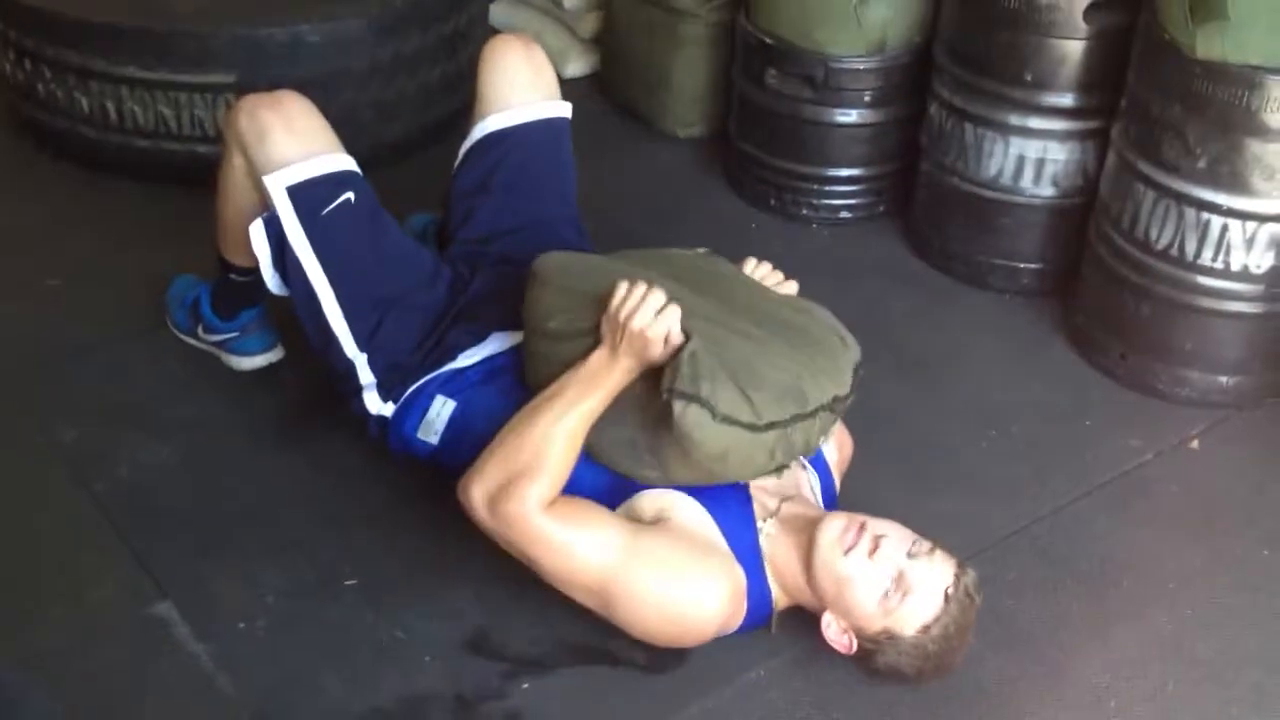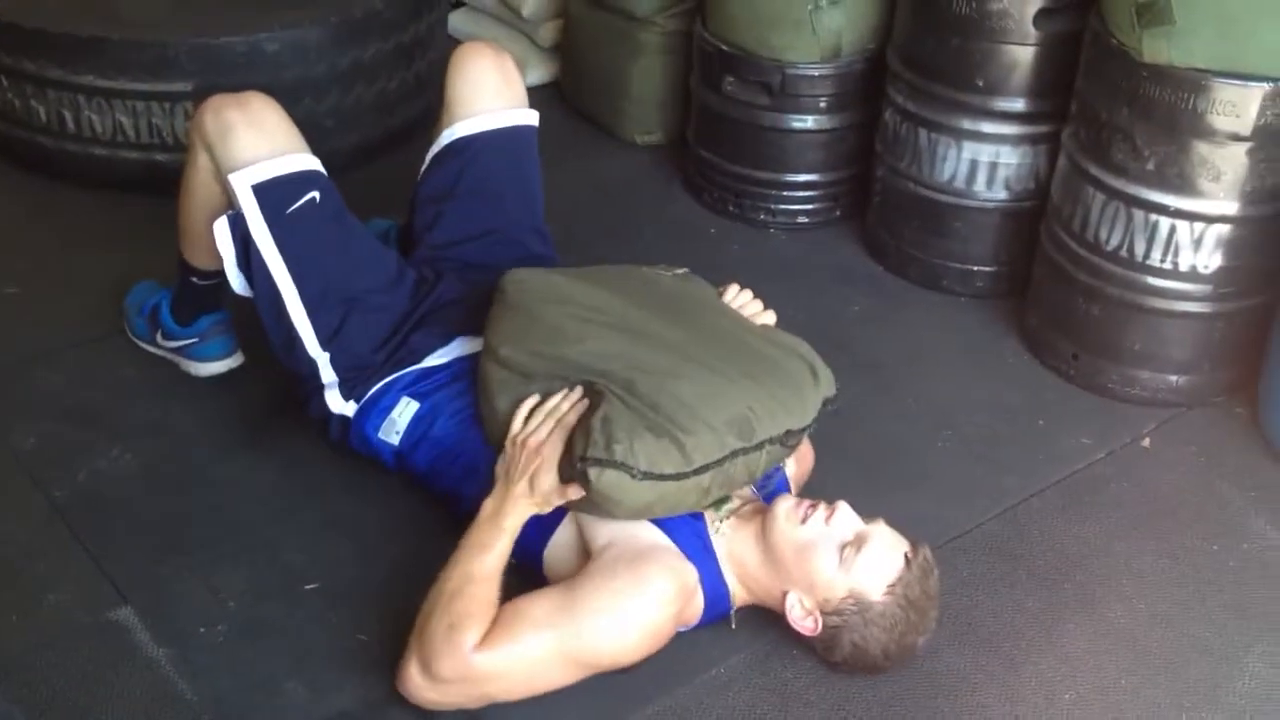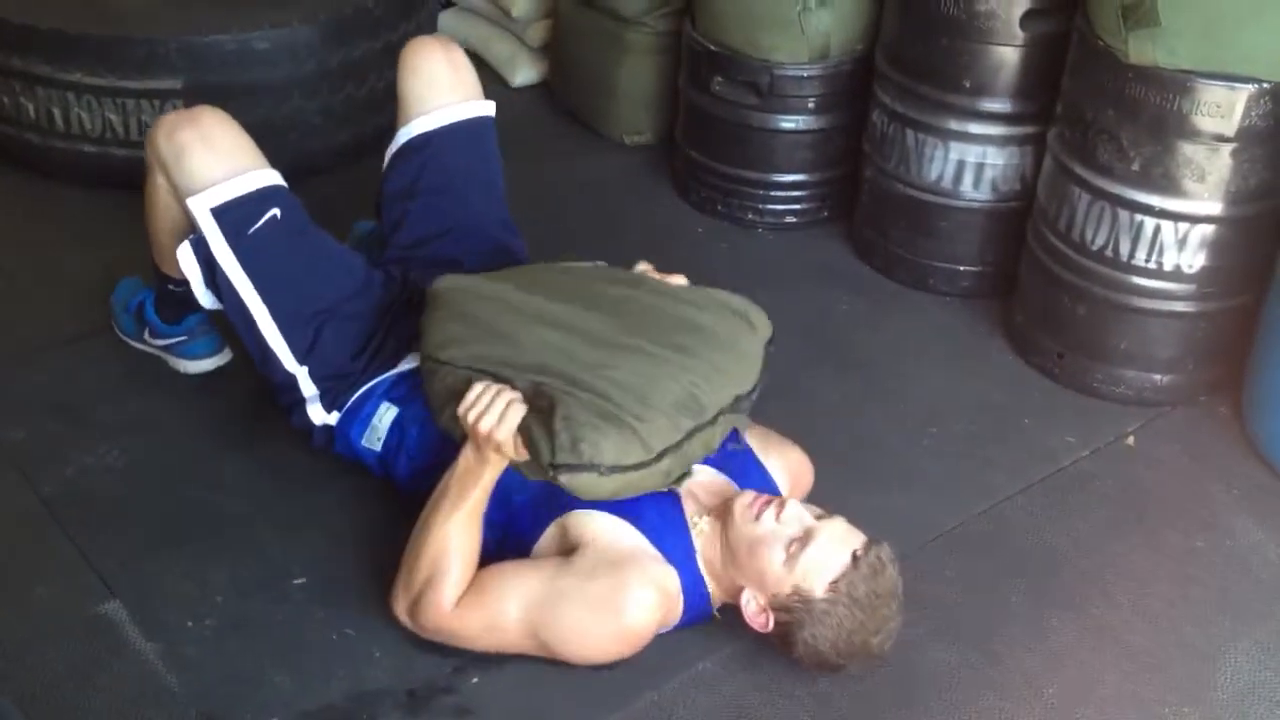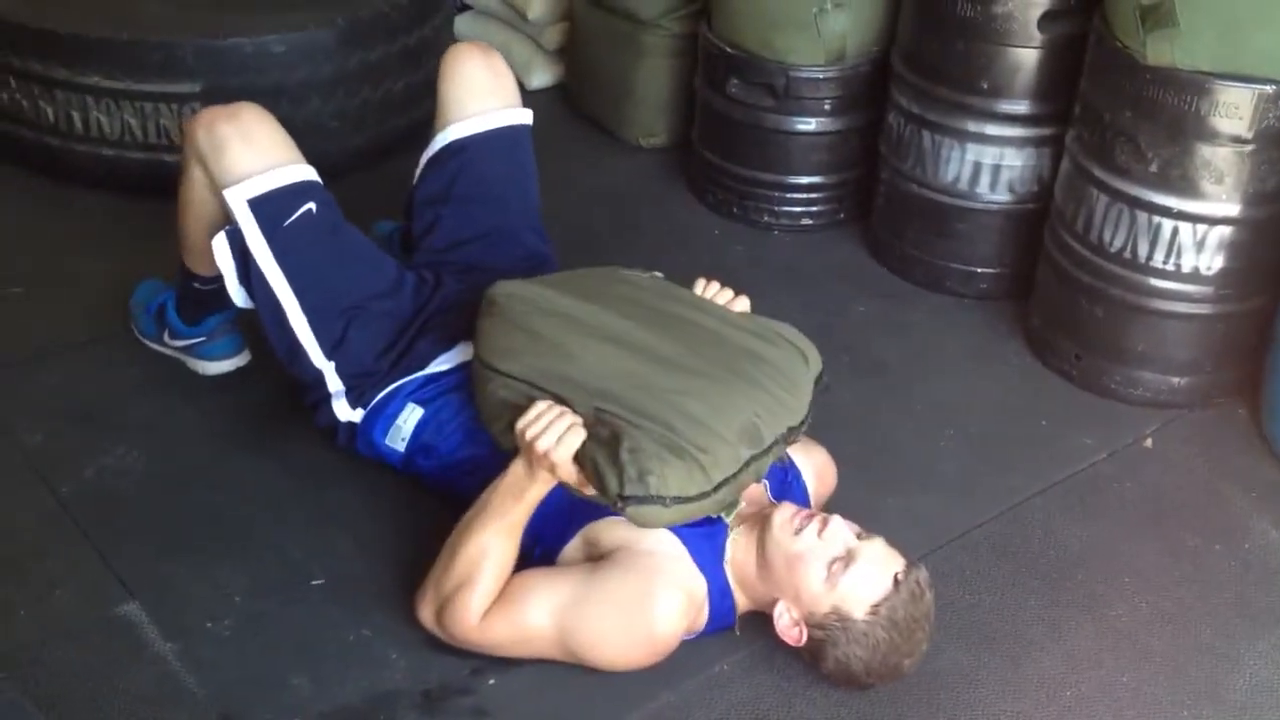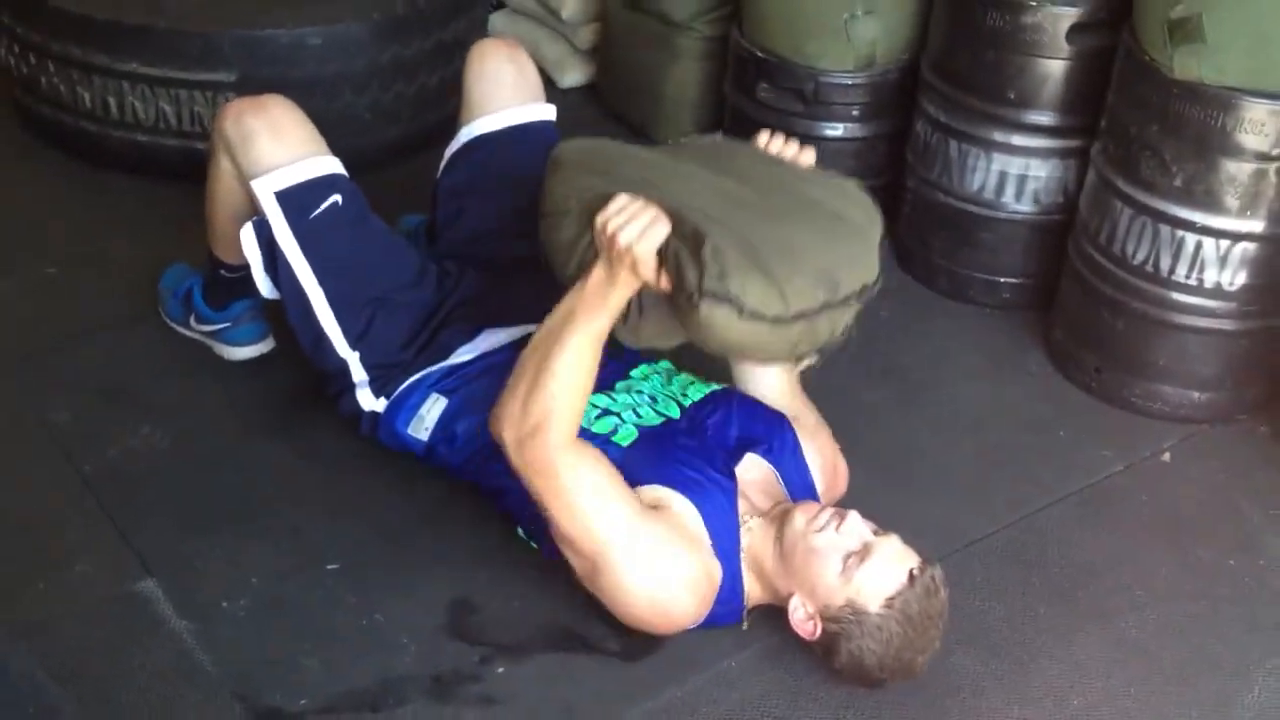
dt=1s
person 1, frame 1
left shoulder: (697, 593)
right shoulder: (820, 458)
left elbow: (494, 498)
left wrist: (615, 360)
left hip: (425, 369)
left knee: (268, 117)
right knee: (510, 54)
left ankle: (231, 313)
right ankle: (450, 246)
person 1, frame 2
left shoulder: (652, 596)
right shoulder: (776, 468)
left elbow: (432, 675)
left wrist: (511, 499)
left hip: (387, 374)
left knee: (232, 118)
right knee: (479, 62)
left ankle: (192, 320)
right ankle: (417, 254)
person 1, frame 3
left shoulder: (628, 603)
right shoulder: (783, 472)
left elbow: (424, 608)
left wrist: (484, 455)
left hip: (366, 381)
left knee: (187, 135)
right knee: (431, 56)
left ankle: (174, 321)
right ankle: (390, 258)
person 1, frame 4
left shoulder: (657, 607)
right shoulder: (807, 474)
left elbow: (448, 612)
left wrist: (532, 472)
left hip: (395, 383)
left knee: (226, 130)
right knee: (472, 62)
left ankle: (197, 320)
right ankle: (417, 256)
person 1, frame 5
left shoulder: (670, 578)
right shoulder: (817, 469)
left elbow: (526, 433)
right elbow: (764, 357)
left wrist: (614, 282)
left hip: (416, 371)
right hip: (526, 307)
left knee: (253, 121)
right knee: (496, 57)
left ankle: (223, 307)
right ankle: (442, 247)
